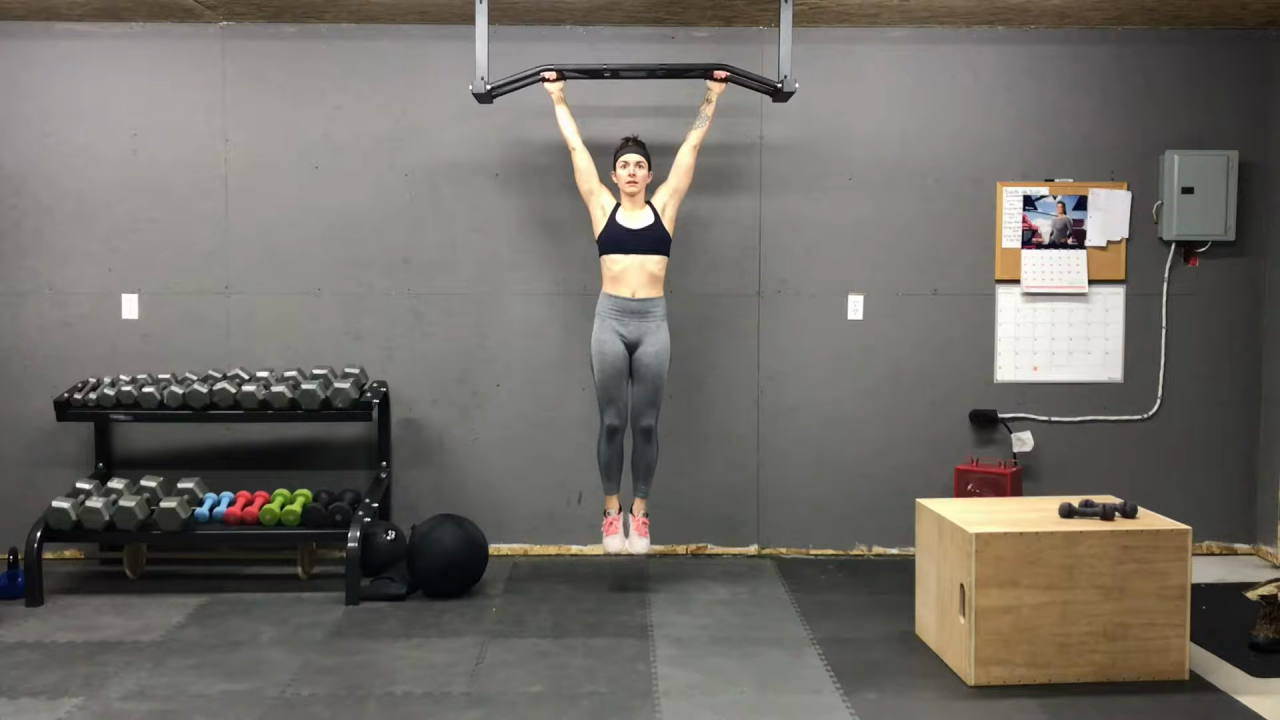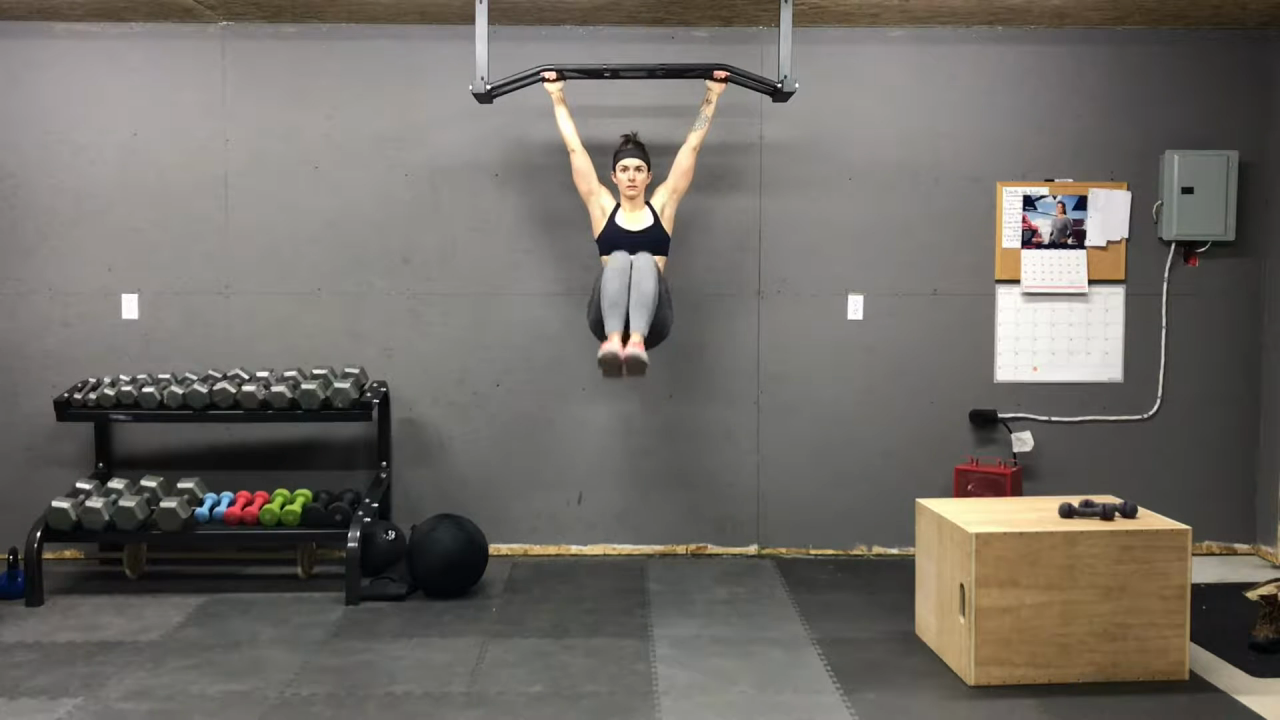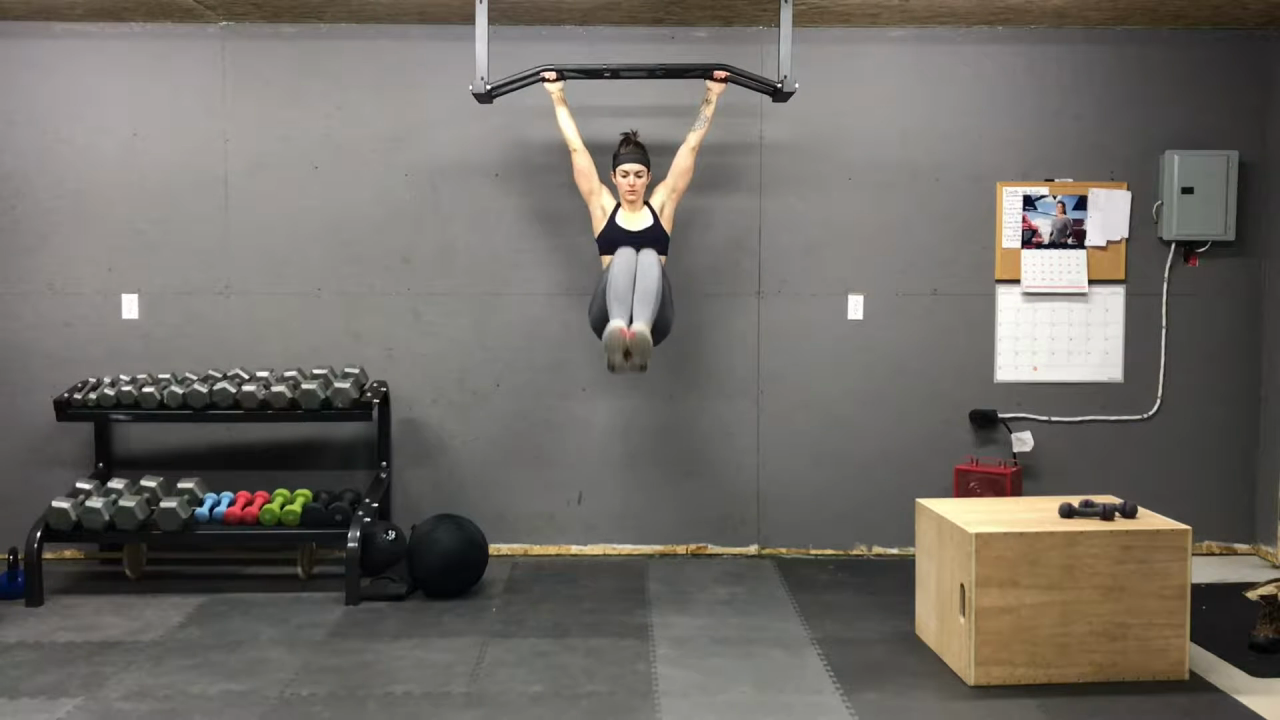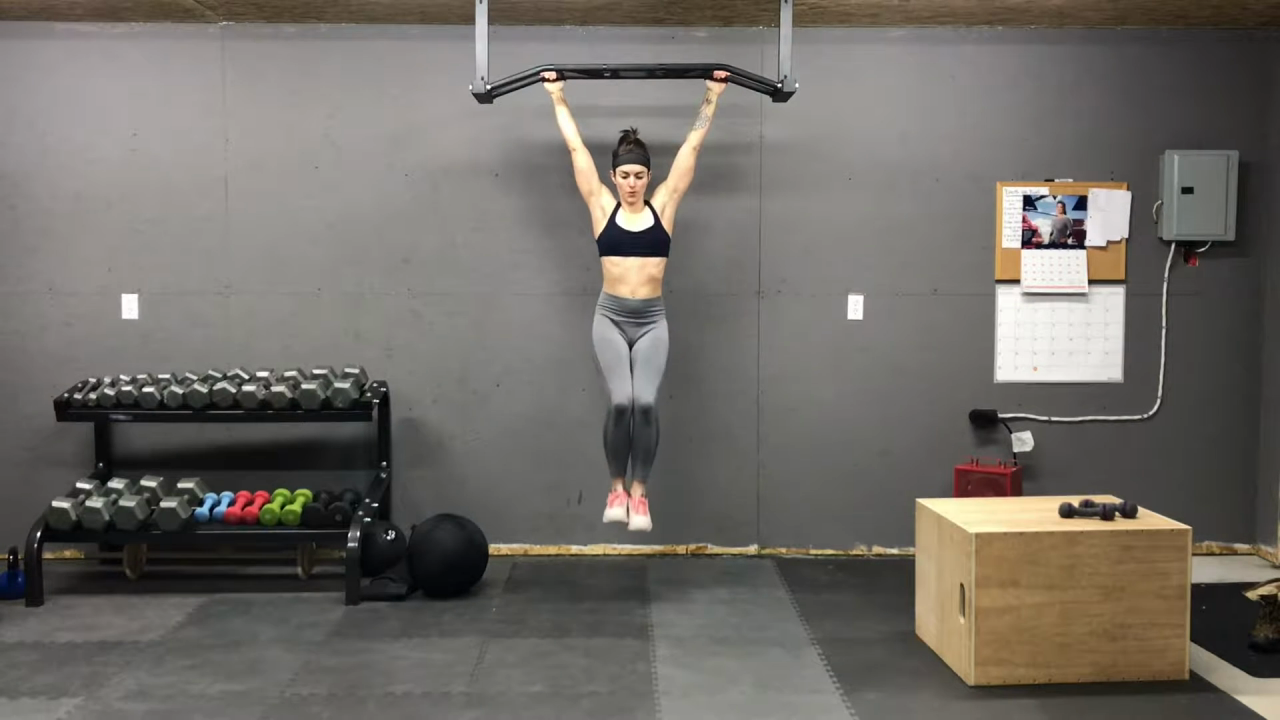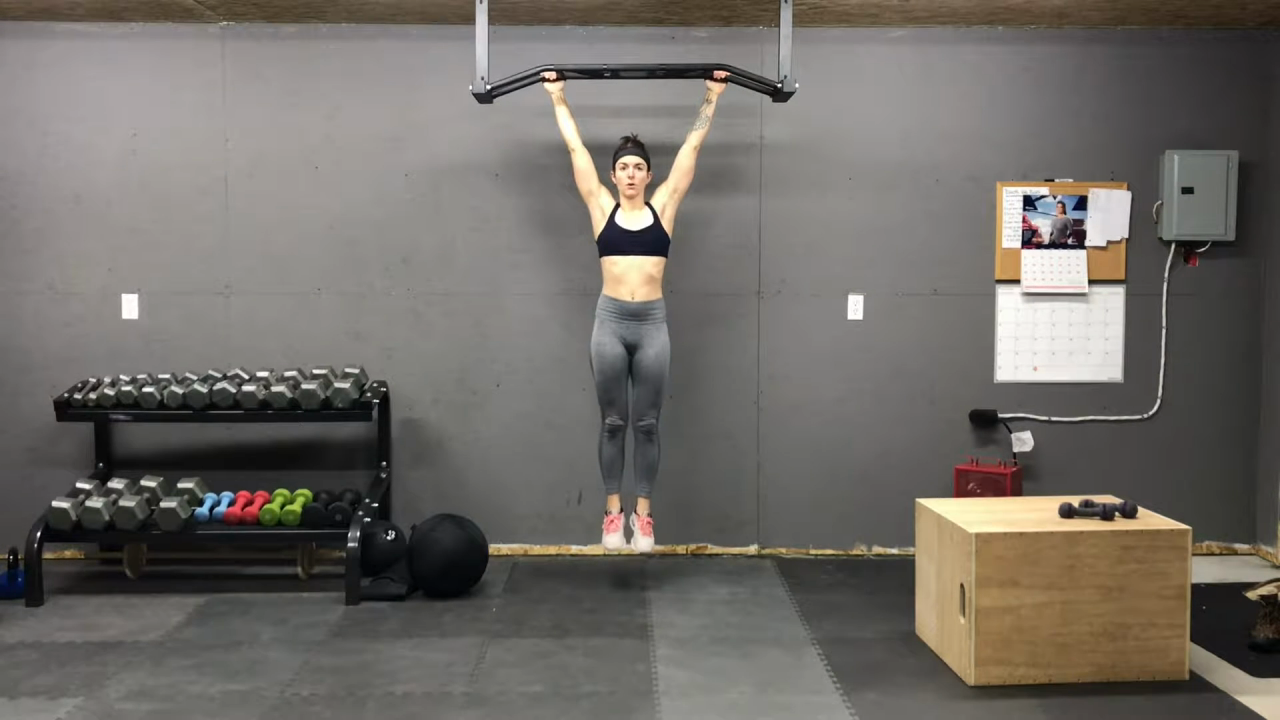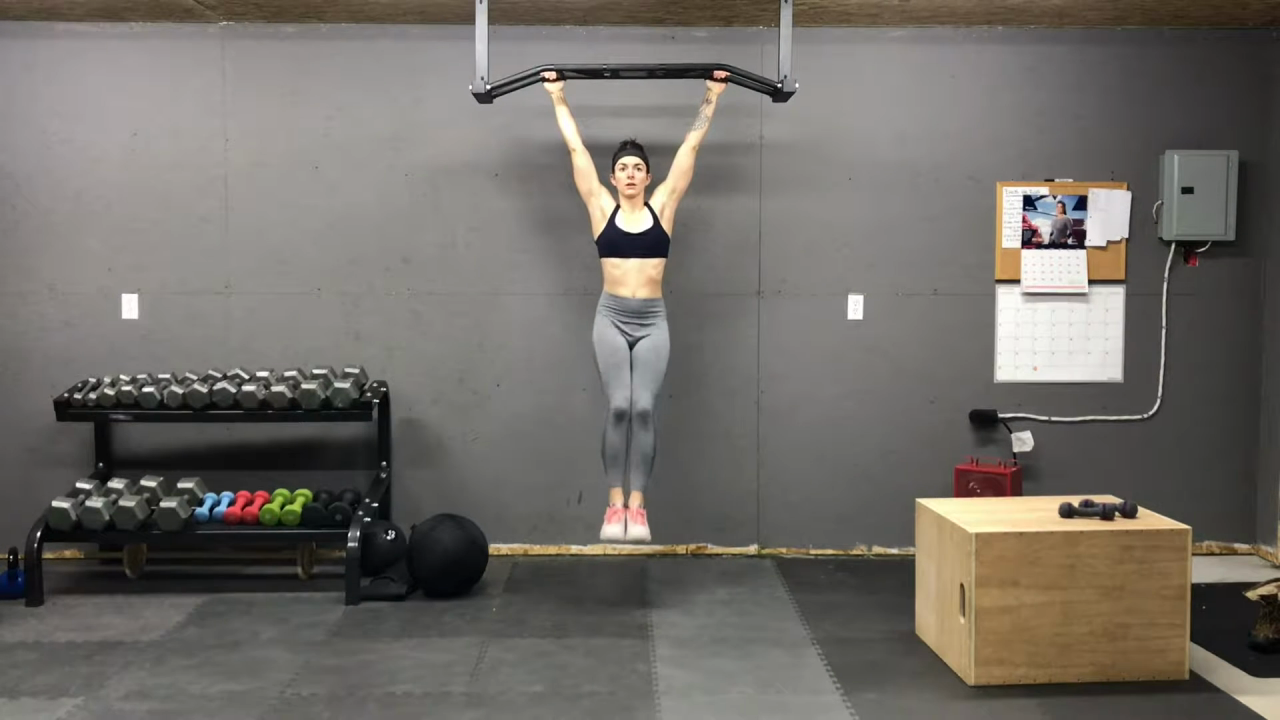
dt=0.7s
person 1, frame 1
left shoulder: (663, 205)
right shoulder: (602, 206)
left elbow: (692, 145)
right elbow: (576, 147)
left wrist: (713, 95)
right wrist: (557, 96)
left hip: (652, 322)
right hip: (610, 320)
left knee: (645, 423)
right knee: (612, 422)
left ankle: (640, 511)
right ankle: (612, 511)
person 1, frame 2
left shoulder: (663, 203)
right shoulder: (602, 205)
left elbow: (692, 147)
right elbow: (575, 148)
left wrist: (712, 96)
right wrist: (557, 96)
left hip: (650, 306)
right hip: (611, 302)
left knee: (644, 265)
right knee: (619, 262)
left ankle: (635, 344)
right ankle: (614, 344)
person 1, frame 3
left shoulder: (662, 203)
right shoulder: (602, 205)
left elbow: (691, 146)
right elbow: (576, 148)
left wrist: (711, 96)
right wrist: (558, 97)
left hip: (651, 304)
right hip: (612, 297)
left knee: (649, 260)
right knee: (624, 258)
left ankle: (641, 334)
right ankle: (618, 332)
person 1, frame 4
left shoulder: (663, 205)
right shoulder: (601, 205)
left elbow: (692, 146)
right elbow: (575, 147)
left wrist: (711, 96)
right wrist: (557, 96)
left hip: (652, 322)
right hip: (610, 319)
left knee: (645, 403)
right knee: (621, 402)
left ankle: (639, 492)
right ankle: (616, 488)
person 1, frame 5
left shoulder: (663, 206)
right shoulder: (602, 208)
left elbow: (692, 146)
right elbow: (575, 147)
left wrist: (712, 96)
right wrist: (557, 97)
left hip: (652, 324)
right hip: (610, 322)
left knee: (646, 424)
right knee: (613, 422)
left ankle: (643, 512)
right ankle: (613, 511)
person 1, frame 6
left shoulder: (662, 205)
right shoulder: (601, 207)
left elbow: (690, 146)
right elbow: (576, 149)
left wrist: (712, 97)
right wrist: (557, 97)
left hip: (652, 322)
right hip: (611, 319)
left knee: (643, 409)
right knee: (619, 408)
left ankle: (637, 503)
right ankle: (615, 502)
